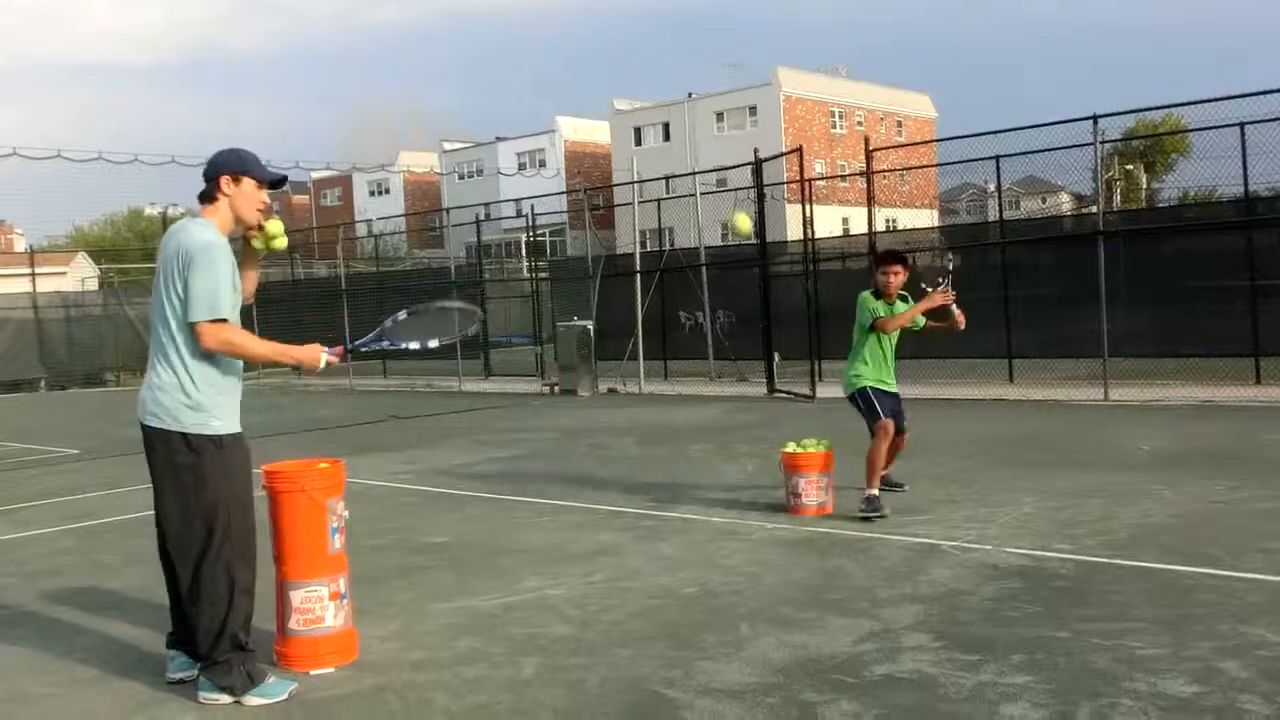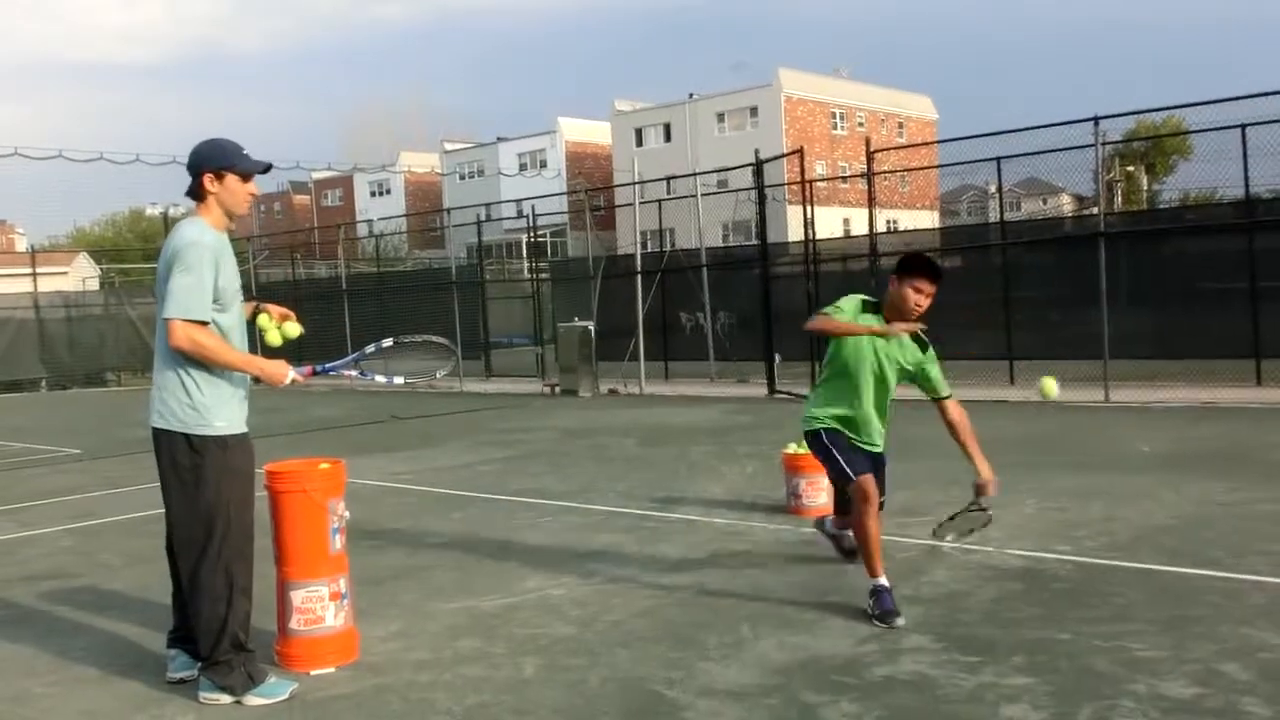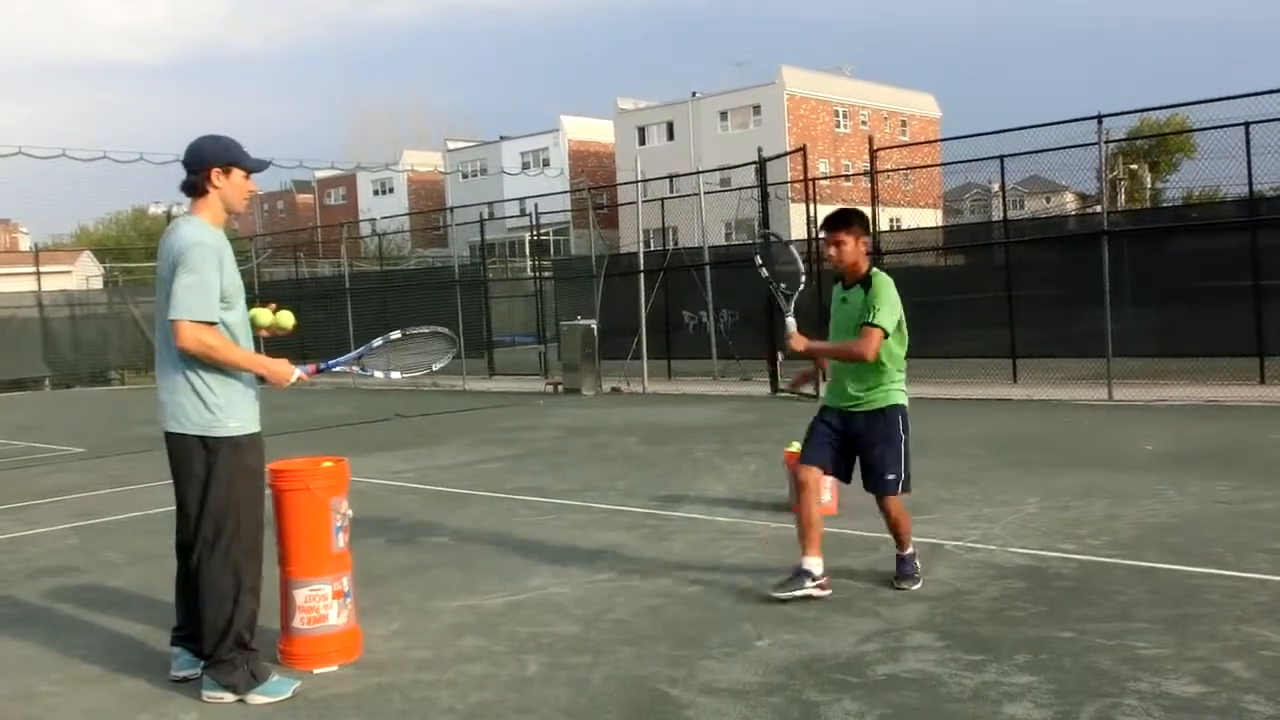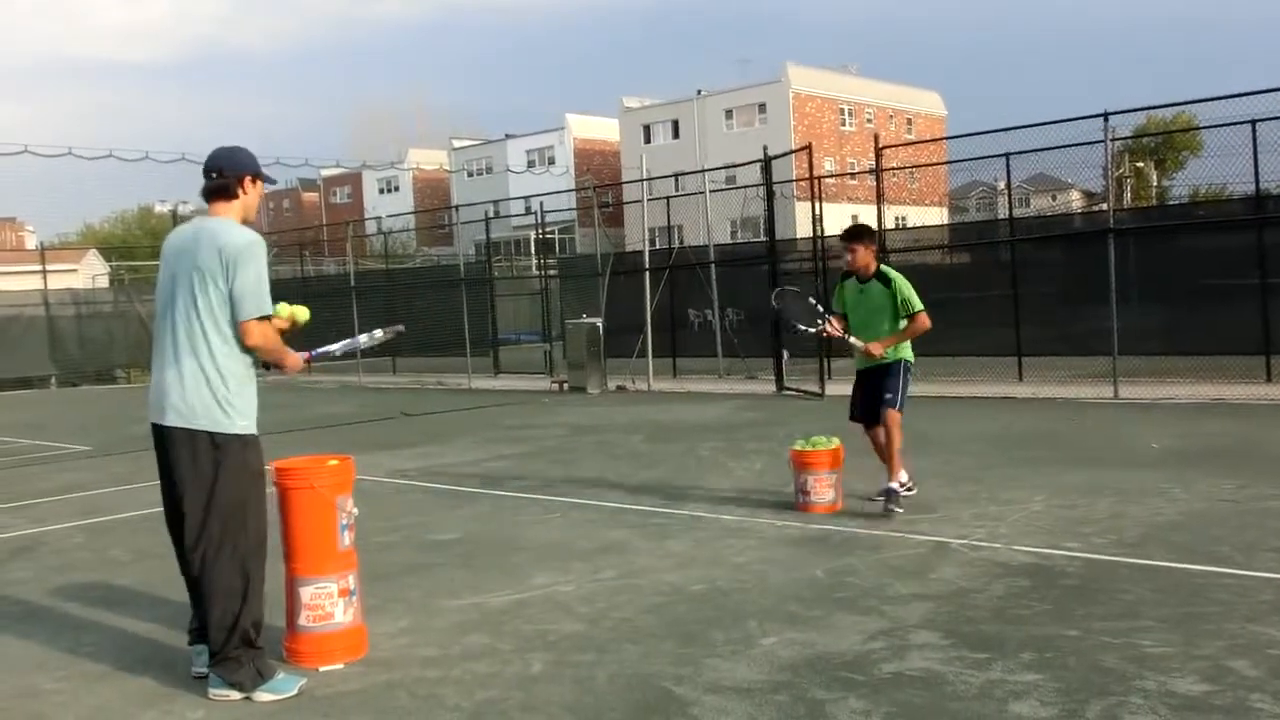
dt=1s
person 1, frame 1
left shoulder: (184, 234)
right shoulder: (208, 243)
left elbow: (236, 296)
right elbow: (213, 334)
left wrist: (255, 250)
right wrist: (295, 354)
left hip: (169, 415)
right hip: (200, 422)
left knee: (187, 539)
right knee: (225, 545)
left ankle: (187, 648)
right ankle: (225, 670)
person 1, frame 2
left shoulder: (204, 239)
right shoulder: (198, 243)
right elbow: (183, 333)
left wrist: (255, 308)
right wrist: (261, 366)
left hip: (190, 420)
right hip: (205, 424)
left knee: (194, 541)
right knee: (223, 546)
left ankle: (187, 648)
right ankle: (226, 671)
person 1, frame 3
left shoulder: (188, 235)
right shoulder: (200, 242)
right elbow: (189, 334)
left wrist: (248, 322)
right wrist: (264, 366)
left hip: (196, 419)
right hip: (219, 423)
left knee: (202, 538)
right knee: (232, 544)
left ankle: (191, 646)
right ankle: (230, 669)
person 1, frame 4
left shoulder: (177, 240)
right shoulder: (242, 242)
right elbow: (253, 335)
left wrist: (268, 321)
right wrist: (286, 357)
left hip: (170, 410)
right hip: (216, 416)
left knee: (196, 535)
right knee: (233, 540)
left ankle: (207, 642)
right ankle: (235, 667)
person 2, frame 1
left shoulder: (904, 301)
right shoulder: (866, 298)
left elbow: (923, 324)
right elbow: (886, 326)
left wrist: (950, 322)
right wrist: (926, 303)
left hip: (887, 381)
right hip: (861, 380)
left knee: (900, 437)
right knee: (884, 429)
left ankle: (879, 473)
right ankle: (870, 497)
person 2, frame 2
left shoulder: (918, 349)
right shoulder: (860, 305)
left elbow: (949, 407)
right elbow: (816, 324)
left wrist: (980, 463)
right wrist: (884, 327)
left hip: (872, 433)
right hip: (828, 422)
left knee: (864, 509)
right knee: (865, 496)
left ankle: (836, 525)
right ankle: (880, 587)
person 2, frame 3
left shoulder: (881, 289)
right shoulder: (839, 287)
left elbow: (864, 350)
left wrist: (807, 346)
right wrist: (815, 366)
left hip: (882, 405)
right hip: (838, 405)
left knee: (888, 498)
right knee: (807, 478)
left ankle: (907, 555)
right ankle: (811, 571)
person 2, frame 4
left shoulder: (894, 281)
right shoulder: (845, 282)
left elbow: (923, 322)
right elbow: (843, 318)
left wrist: (884, 345)
right wrist: (835, 327)
left hip: (894, 360)
right hip: (865, 364)
left knee: (890, 418)
right knee: (870, 427)
left ankle: (893, 488)
right ankle: (900, 480)
